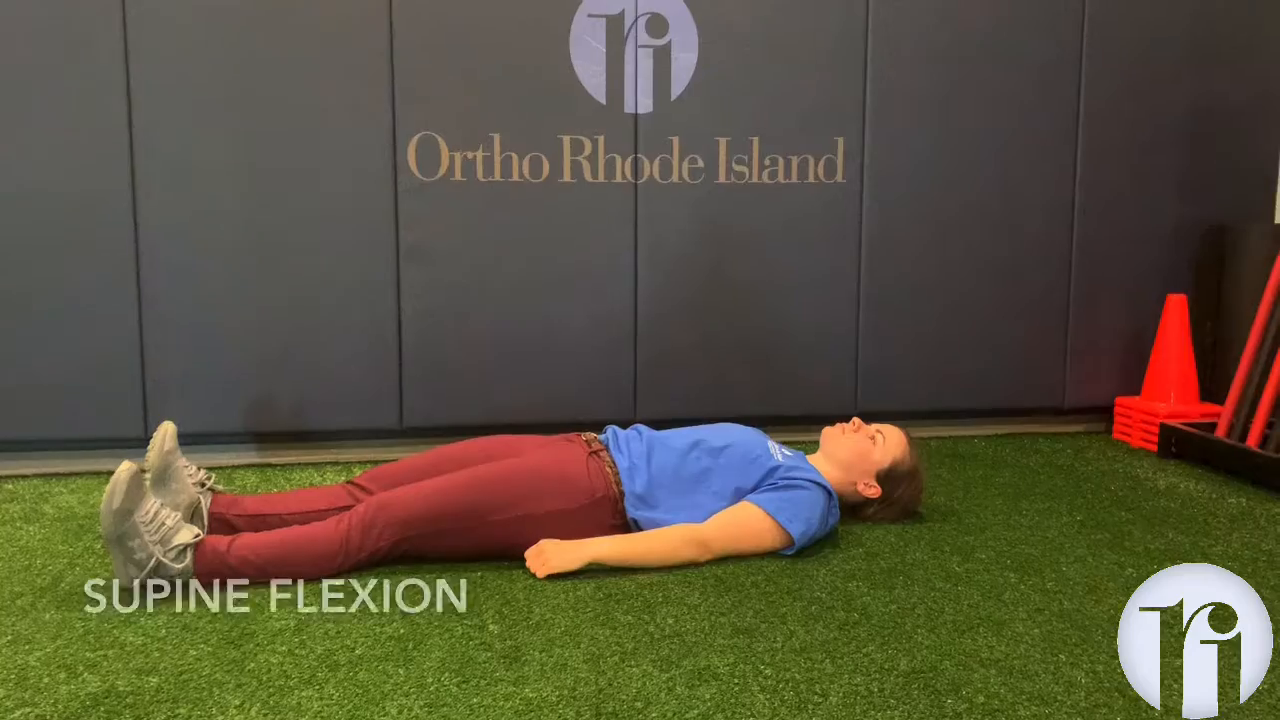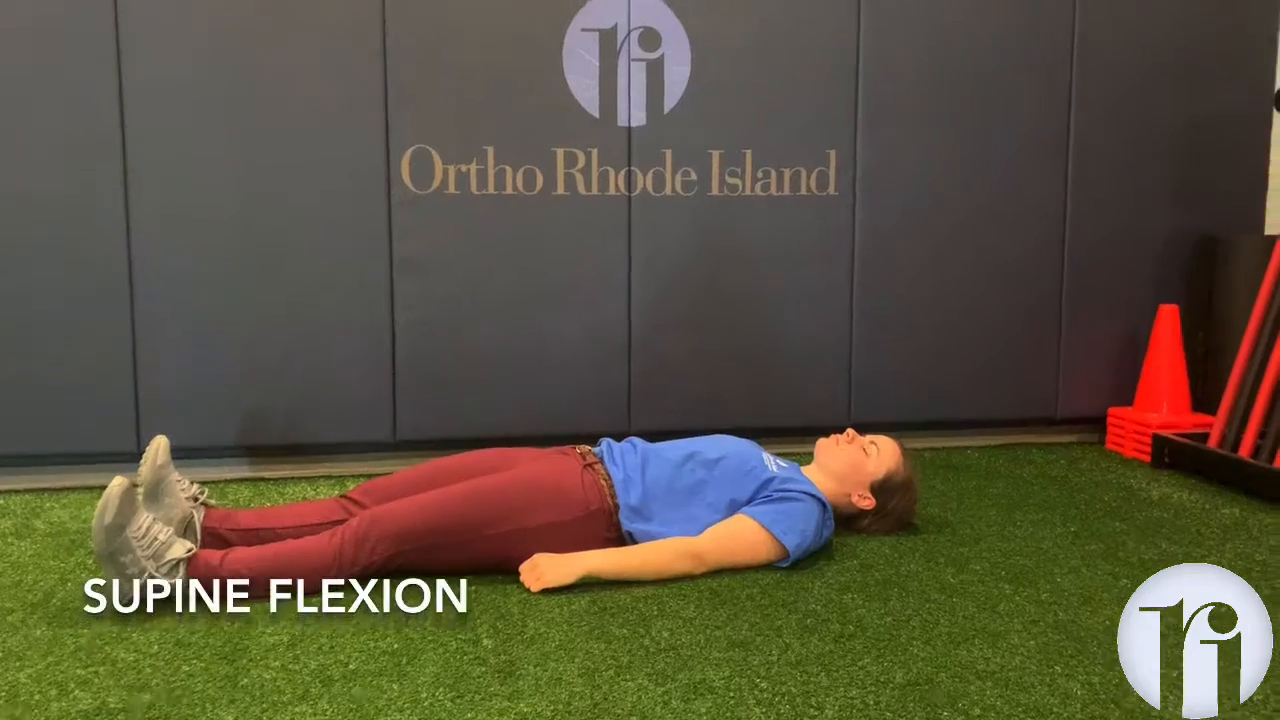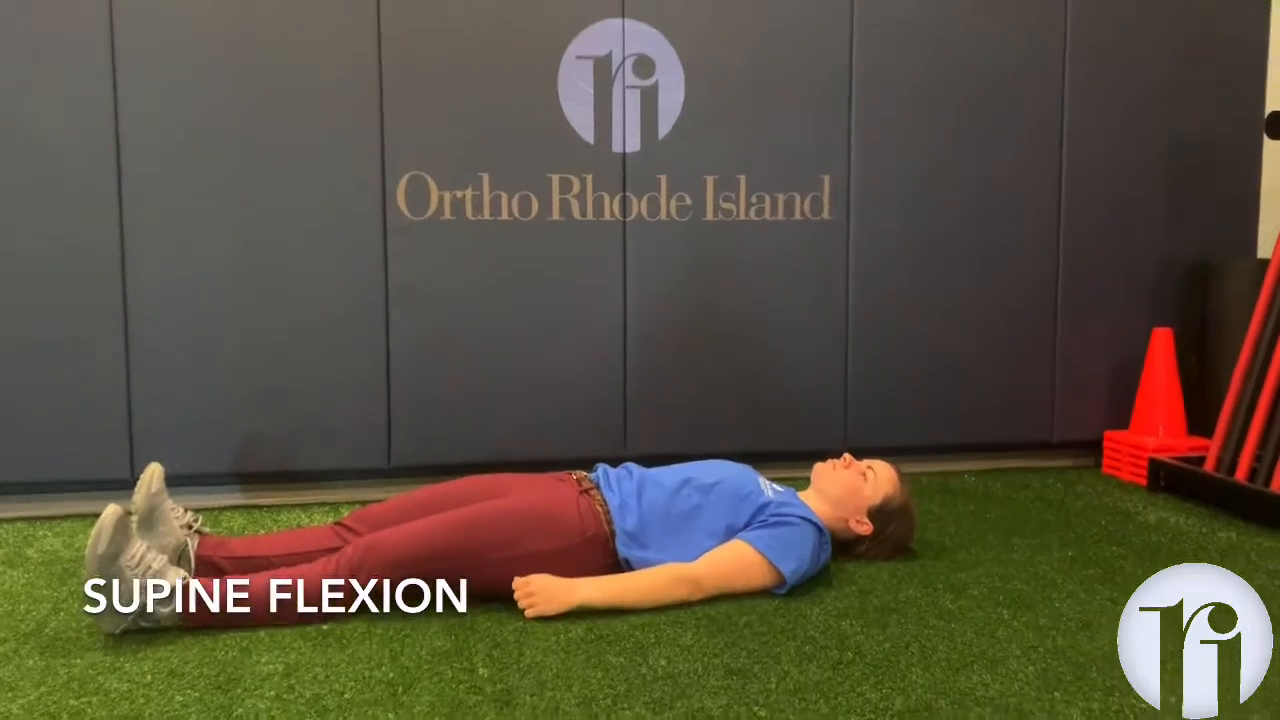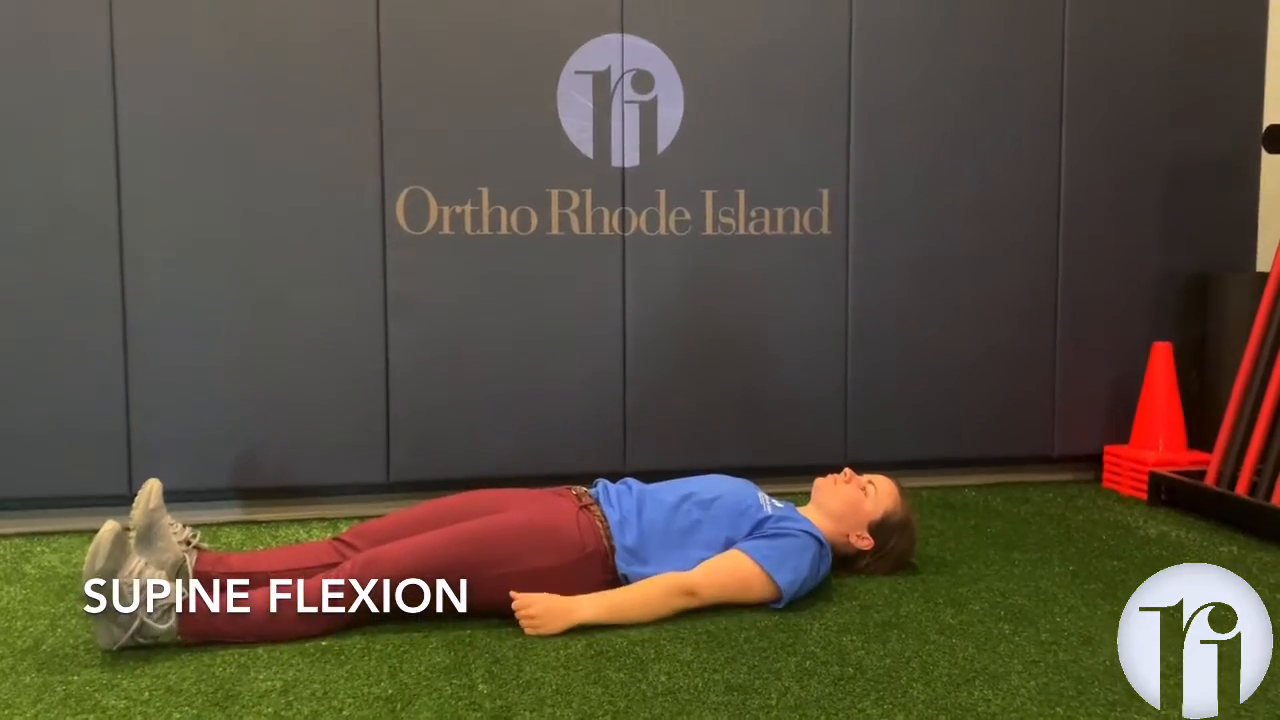
dt=0.3s
person 1, frame 1
left shoulder: (807, 502)
right shoulder: (777, 460)
left elbow: (701, 540)
left wrist: (584, 552)
left hip: (596, 497)
right hip: (587, 451)
left knee: (383, 523)
right knee: (373, 489)
left ankle: (189, 556)
right ankle: (210, 507)
person 1, frame 2
left shoulder: (802, 514)
right shoulder: (775, 472)
left elbow: (696, 552)
left wrist: (575, 565)
left hip: (592, 509)
right hip: (582, 465)
left knee: (377, 539)
right knee: (365, 503)
left ankle: (178, 570)
right ankle: (202, 521)
person 1, frame 3
left shoulder: (799, 539)
right shoulder: (772, 497)
left elbow: (691, 579)
left wrist: (573, 593)
left hip: (588, 535)
right hip: (578, 488)
left knee: (372, 562)
right knee: (361, 529)
left ankle: (172, 597)
right ankle: (197, 548)
person 1, frame 4
left shoulder: (799, 553)
right shoulder: (771, 512)
left elbow: (690, 590)
left wrist: (572, 611)
left hip: (586, 552)
right hip: (577, 505)
left knee: (371, 580)
right knee: (360, 545)
left ankle: (167, 615)
right ankle: (192, 564)
